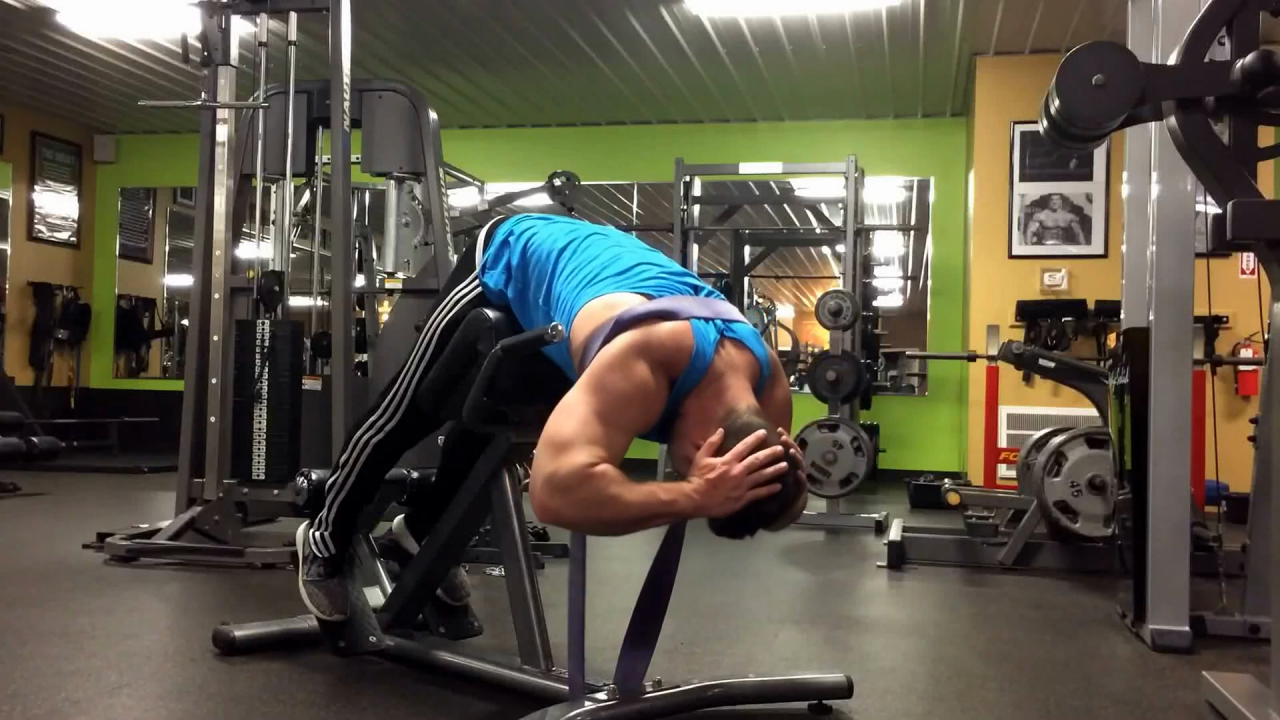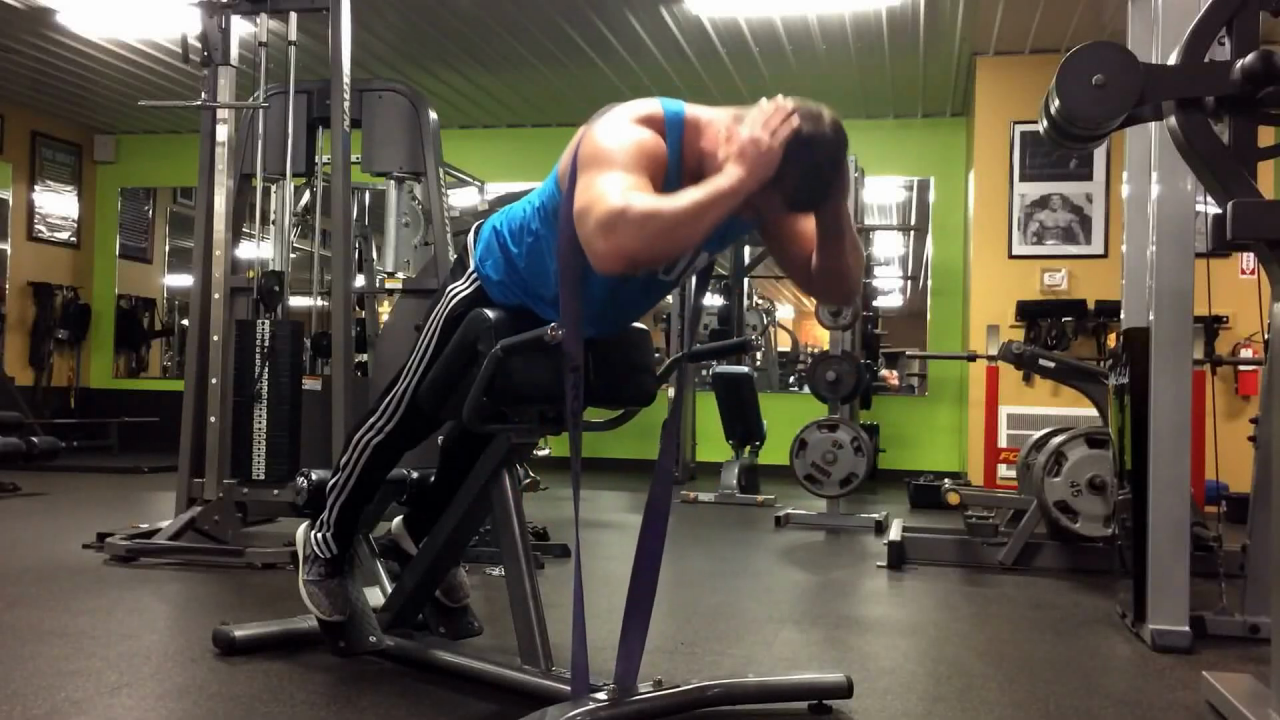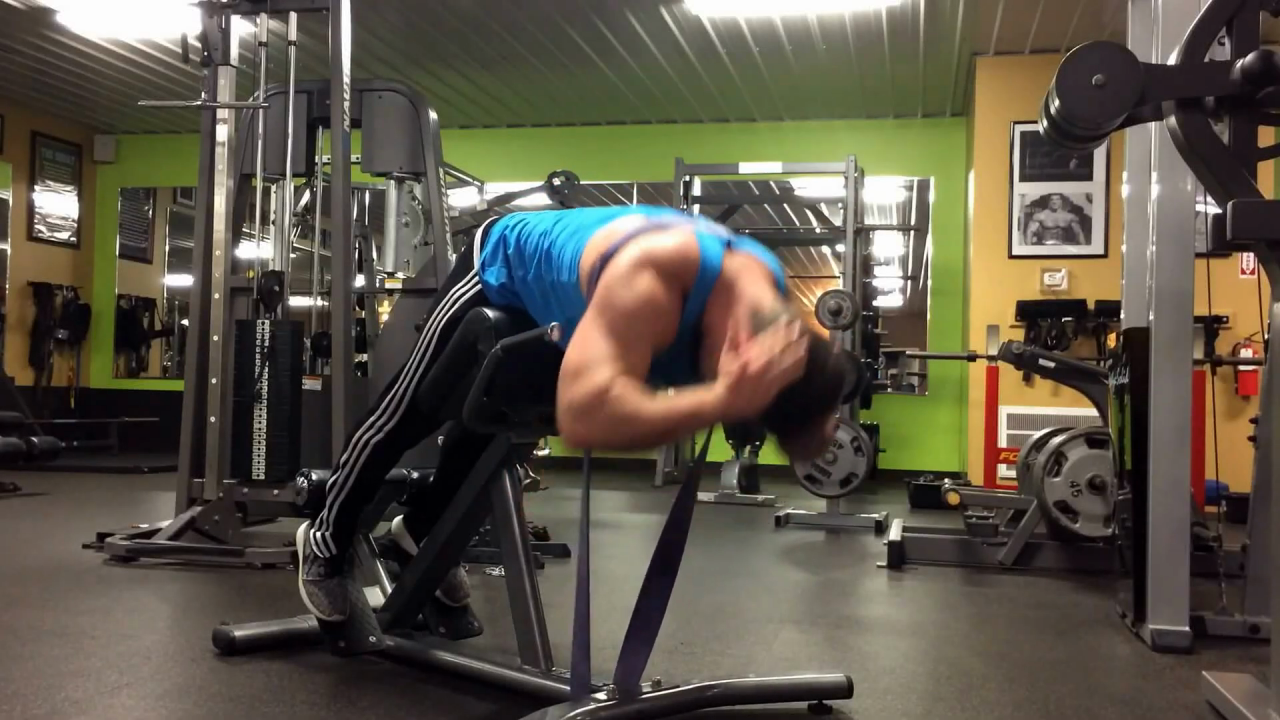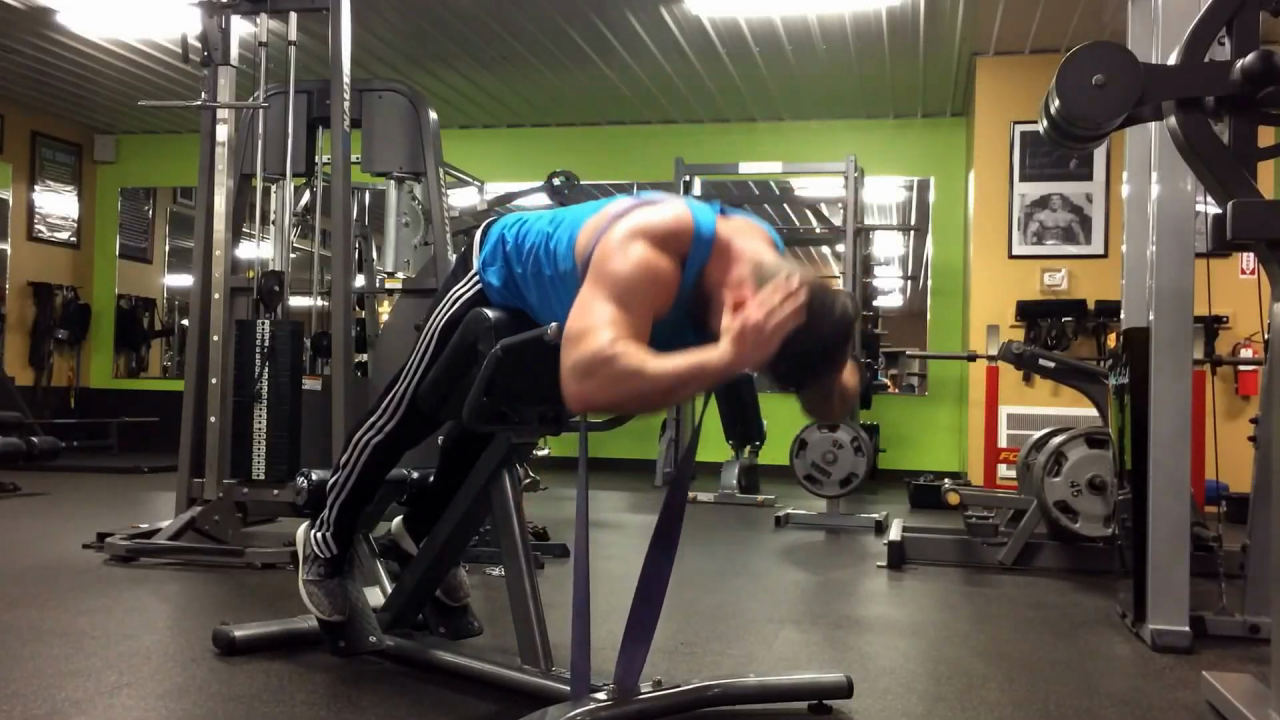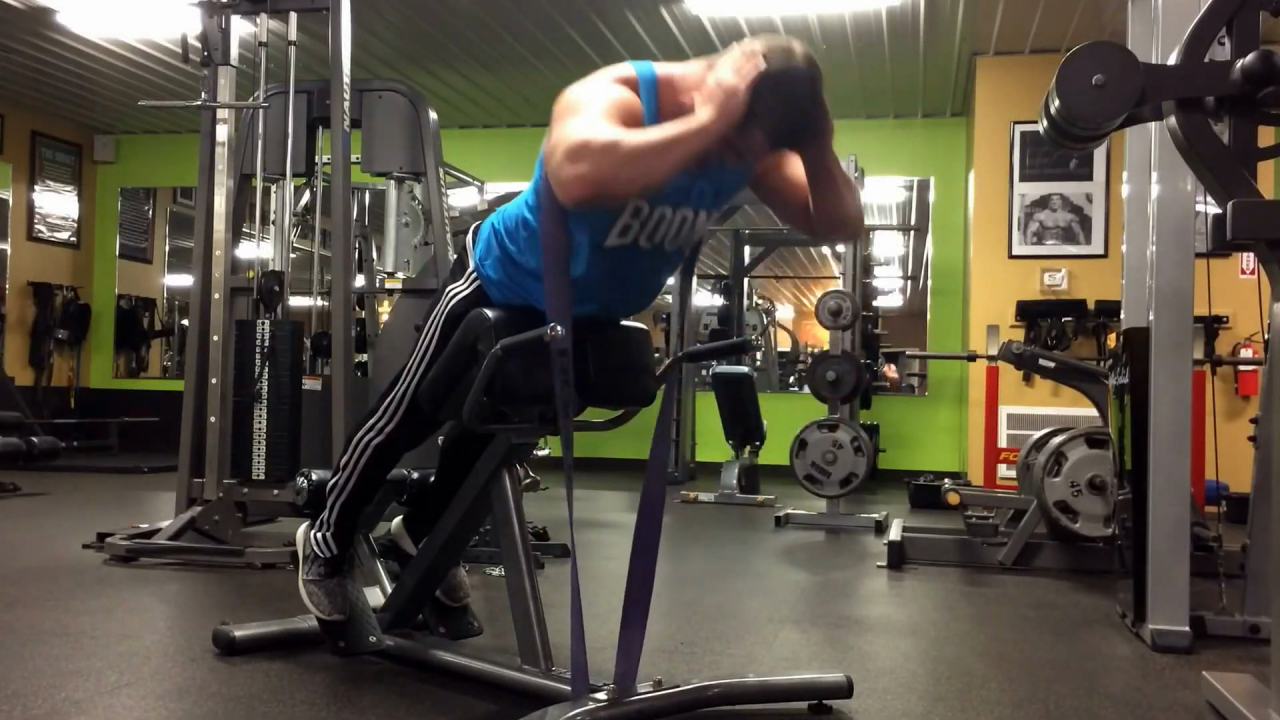
dt=1s
person 1, frame 1
left shoulder: (767, 384)
right shoulder: (644, 357)
right elbow: (555, 489)
left wrist: (786, 488)
right wrist: (694, 496)
right hip: (509, 265)
right knee: (407, 418)
left ankle: (421, 530)
right ankle: (325, 542)
person 1, frame 2
left shoulder: (752, 177)
right shoulder: (633, 138)
left elbow: (835, 290)
right elbow: (613, 243)
left wrist: (831, 203)
right wrist: (736, 177)
left hip: (571, 327)
right hip: (499, 283)
right knee: (405, 421)
left ankle: (422, 533)
right ankle: (326, 545)
person 1, frame 3
left shoulder: (774, 308)
right shoulder: (652, 276)
left elbow: (807, 441)
right elbow: (581, 418)
right wrist: (726, 399)
left hip: (562, 307)
right hip: (507, 276)
right knee: (408, 419)
left ankle: (423, 531)
right ankle: (327, 544)
person 1, frame 4
left shoulder: (780, 277)
right shoulder: (650, 252)
left elbow: (838, 389)
right elbow: (587, 379)
left wrist: (837, 388)
right wrist: (723, 357)
left hip: (556, 310)
right hip: (504, 272)
right knee: (410, 415)
left ankle: (423, 530)
right ankle: (326, 544)
person 1, frame 5
left shoulder: (750, 147)
right shoulder: (612, 97)
left elbow: (839, 226)
right elbow: (579, 175)
left wrist: (819, 152)
right wrist: (705, 123)
left hip: (593, 319)
right hip: (502, 284)
right knee: (408, 421)
left ankle: (424, 533)
right ankle: (327, 545)
